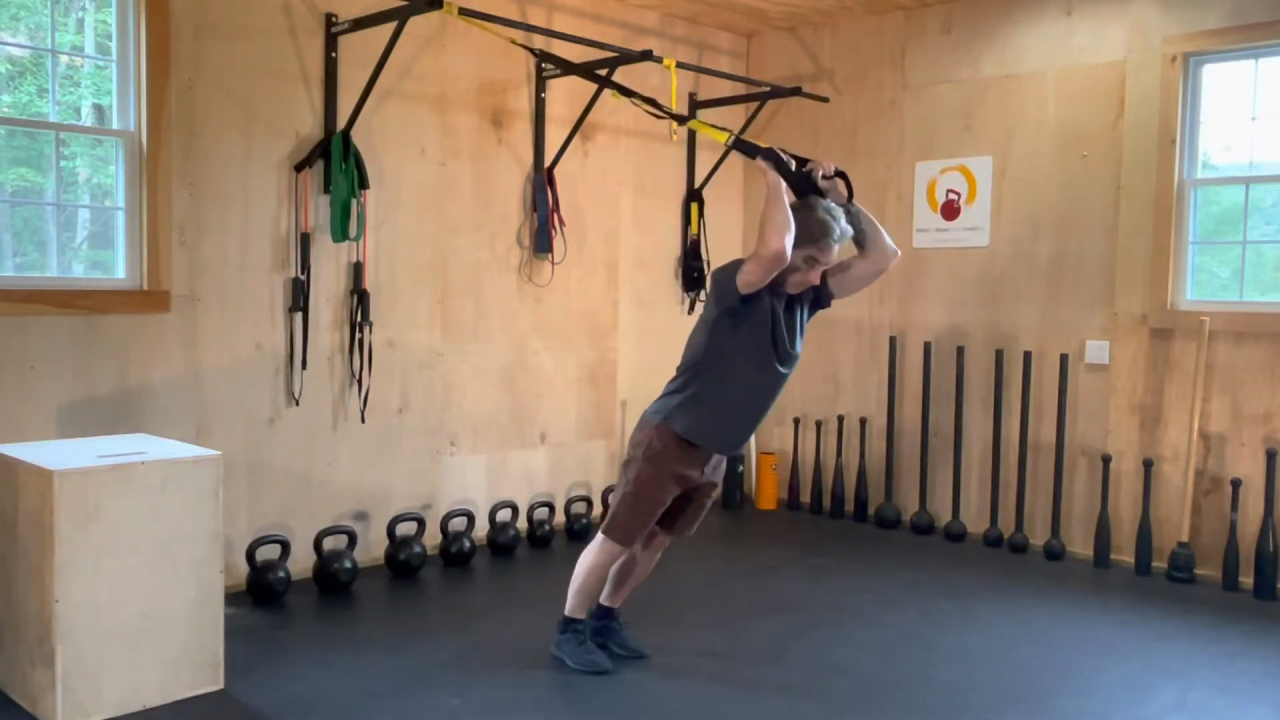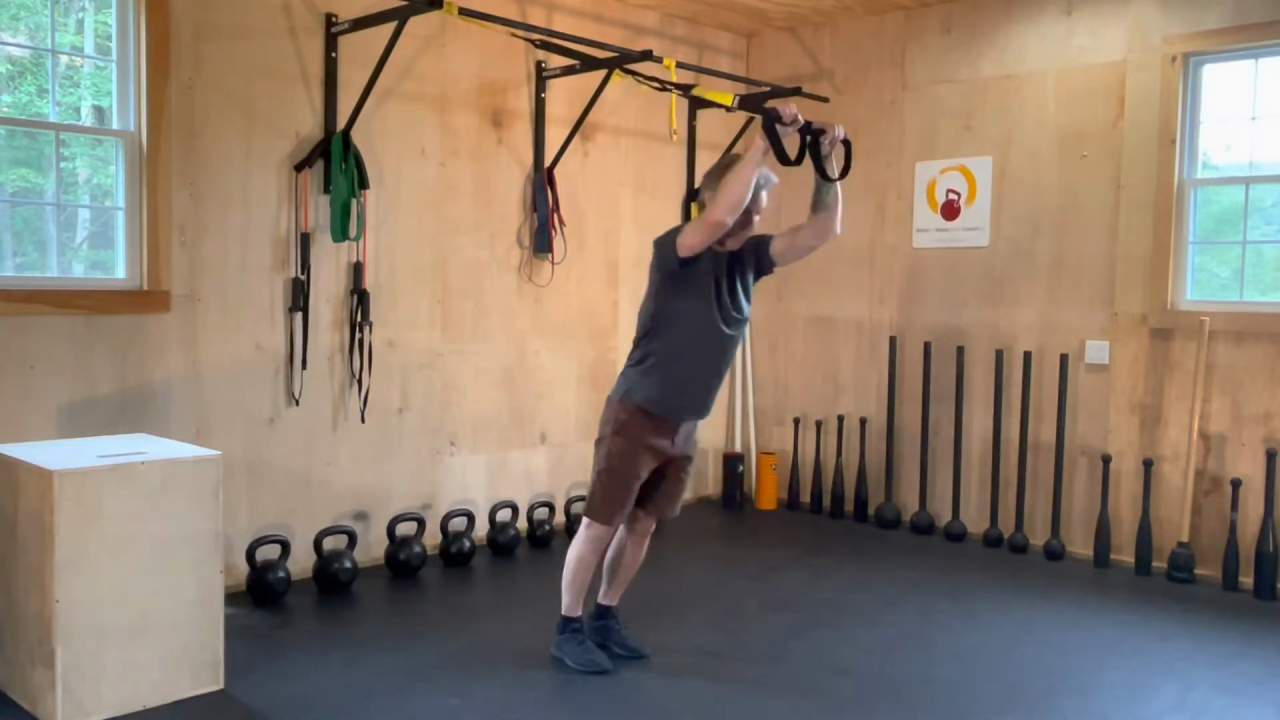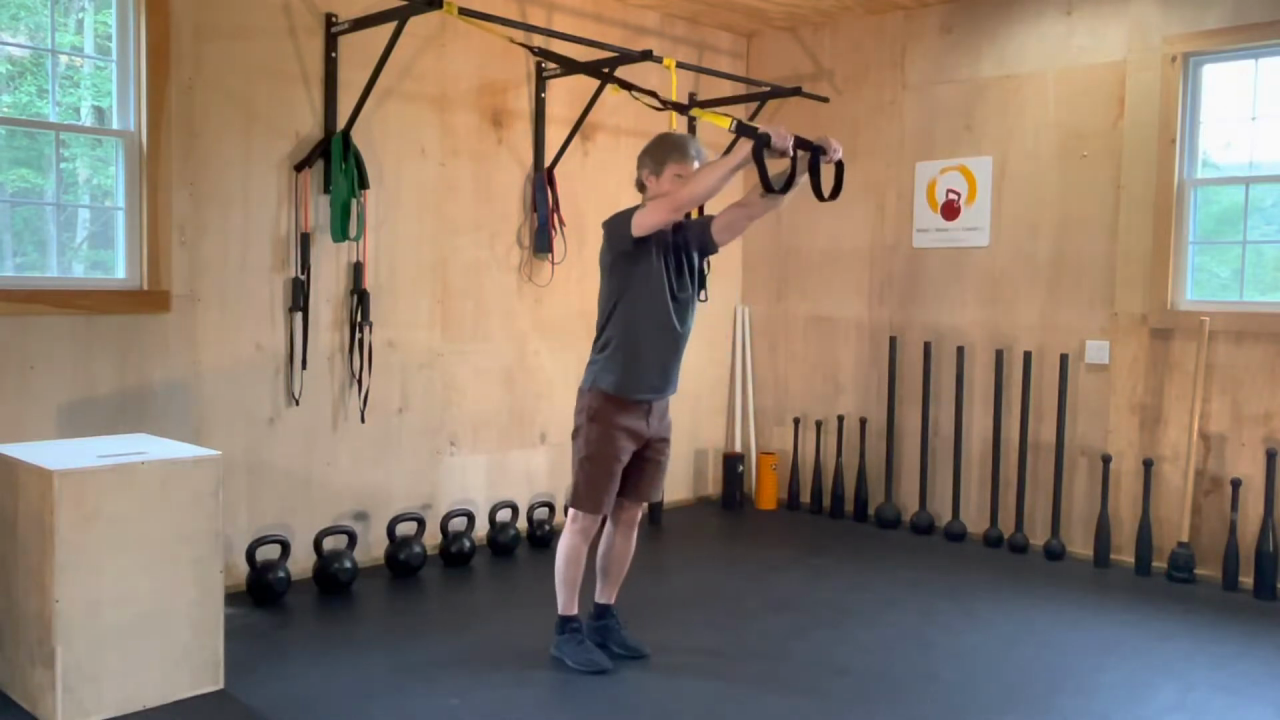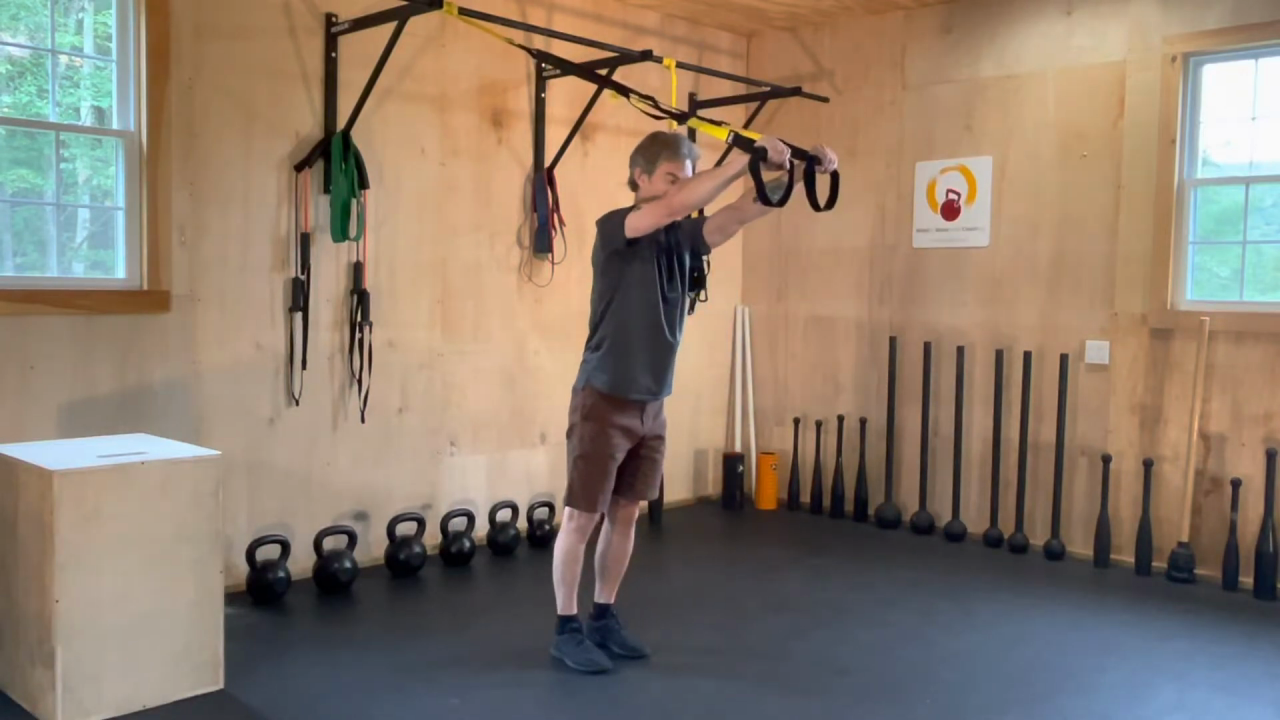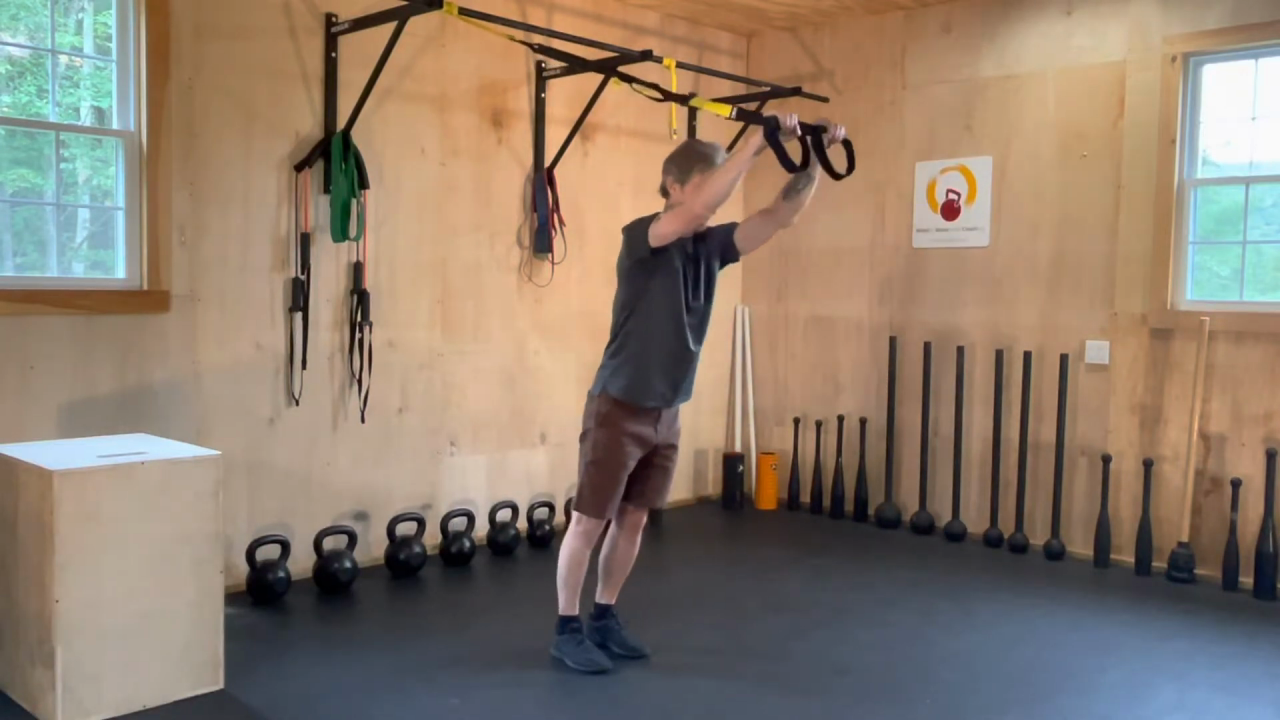
dt=0.5s
person 1, frame 1
left shoulder: (806, 294)
right shoulder: (734, 283)
left elbow: (882, 254)
right elbow: (771, 250)
left wrist: (836, 195)
right wrist: (774, 180)
left hip: (712, 453)
right hip: (668, 440)
left knee: (654, 542)
right knee: (616, 540)
left ankle: (605, 620)
right ankle: (570, 631)
person 1, frame 2
left shoulder: (747, 259)
right shoulder: (675, 252)
left elbow: (822, 229)
right elbow: (716, 216)
left wrist: (825, 161)
right wrist: (762, 142)
left hip: (684, 425)
right hip: (636, 418)
left knee: (641, 526)
right knee: (599, 527)
left ankle: (604, 620)
right ankle: (567, 630)
person 1, frame 3
left shoulder: (689, 238)
right shoulder: (623, 231)
left elbow: (753, 207)
right elbow: (680, 203)
left wrist: (802, 165)
right wrist: (748, 150)
left hip: (656, 406)
right hip: (608, 403)
left knee: (627, 516)
right knee: (585, 518)
left ankle: (603, 619)
right ankle: (567, 629)
person 1, frame 4
left shoulder: (682, 237)
right shoulder: (615, 229)
left elbow: (744, 210)
right elbow: (673, 206)
left wrist: (795, 173)
right wrist: (747, 159)
left hip: (650, 405)
right hip: (603, 402)
left knee: (624, 515)
right knee: (581, 518)
left ankle: (603, 619)
right ankle: (567, 630)
person 1, frame 5
left shoulder: (711, 245)
right shoulder: (642, 238)
left elbow: (780, 214)
right elbow: (697, 209)
left wrist: (812, 157)
right wrist: (757, 141)
left hip: (665, 413)
right hip: (618, 408)
left knee: (633, 520)
right knee: (589, 522)
left ankle: (603, 620)
right ankle: (567, 630)
